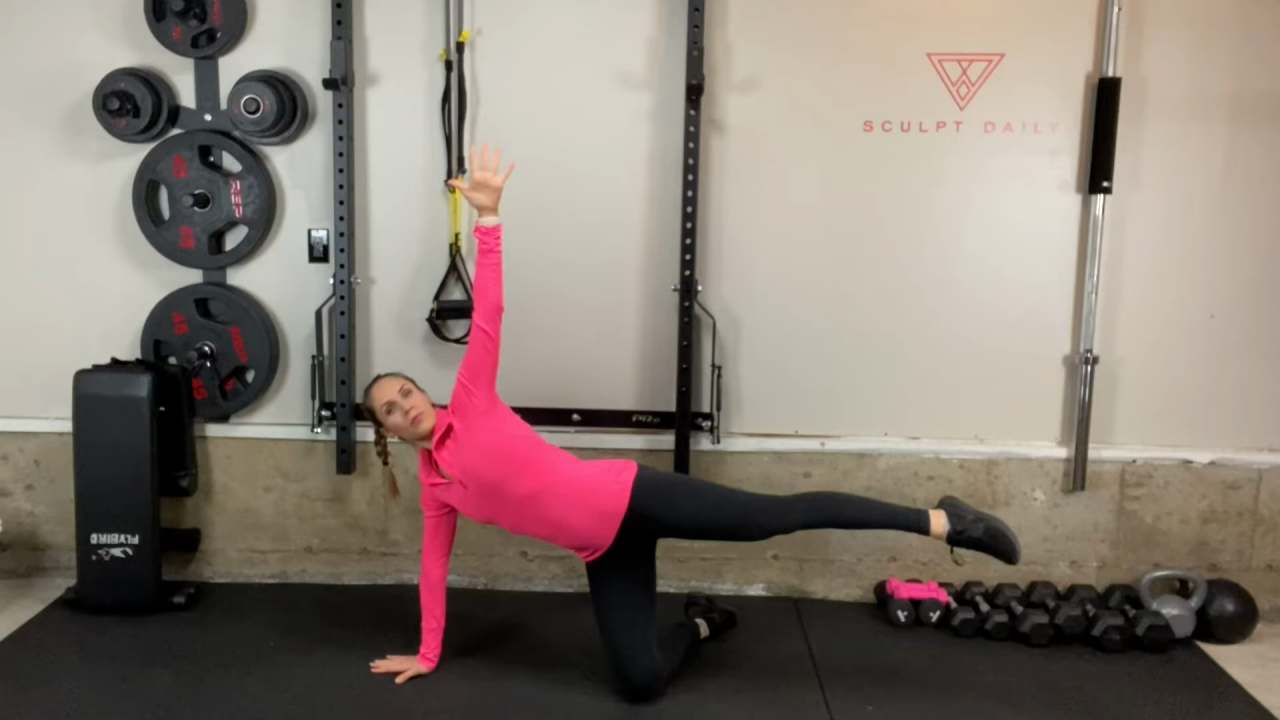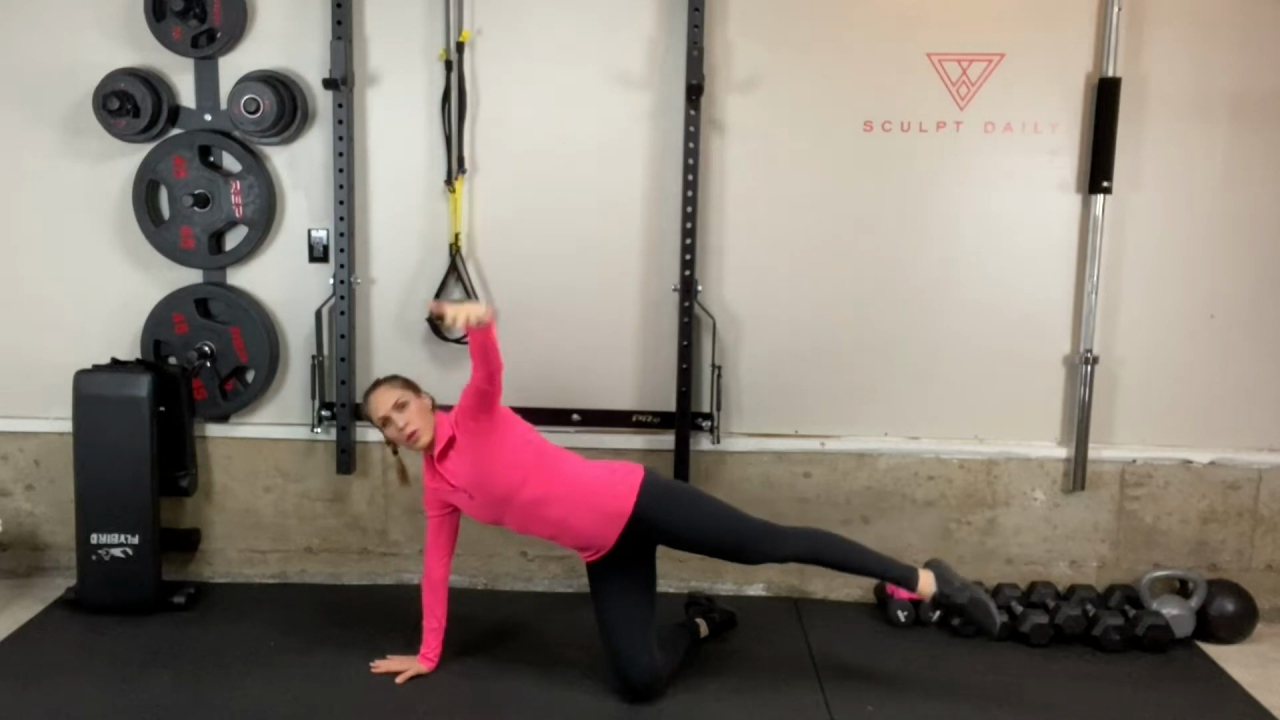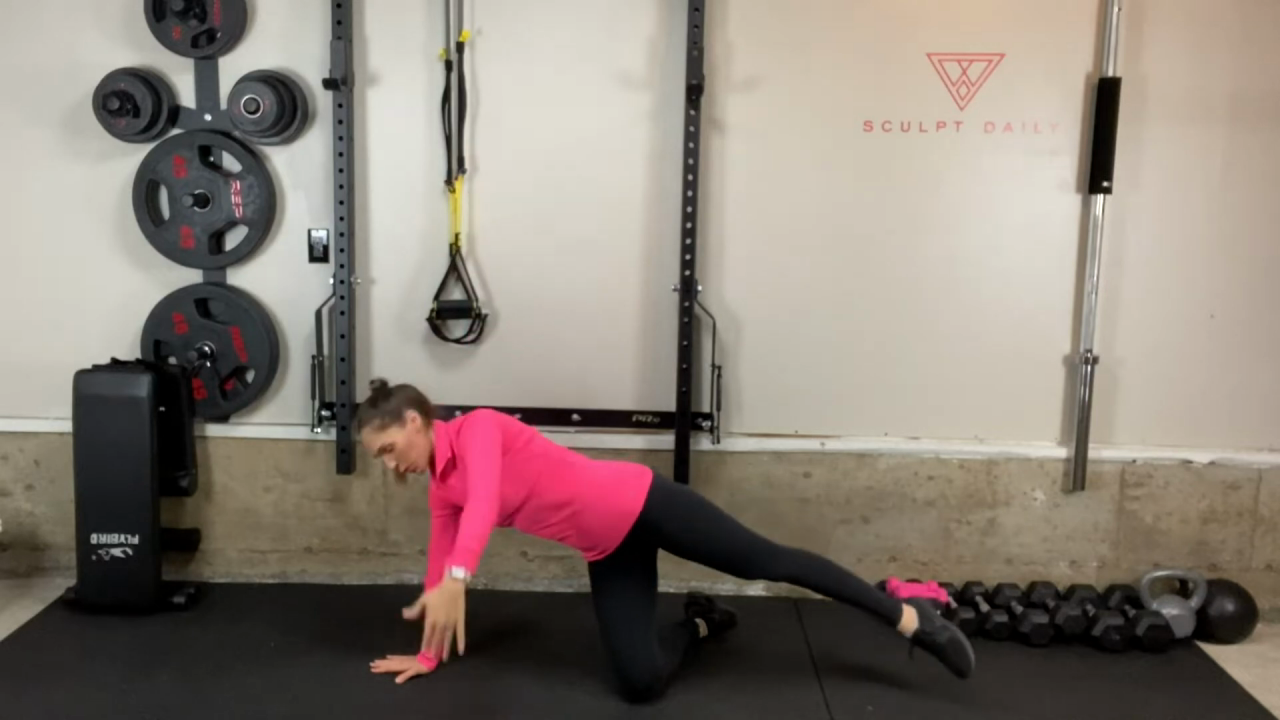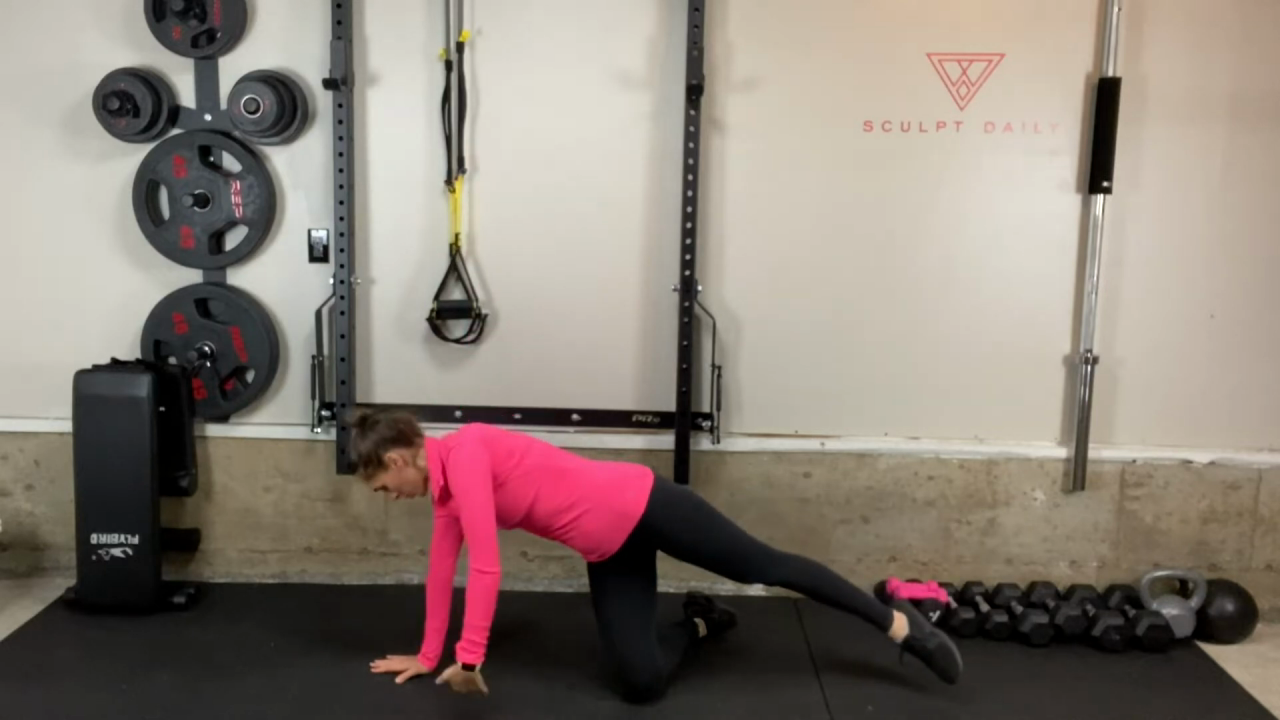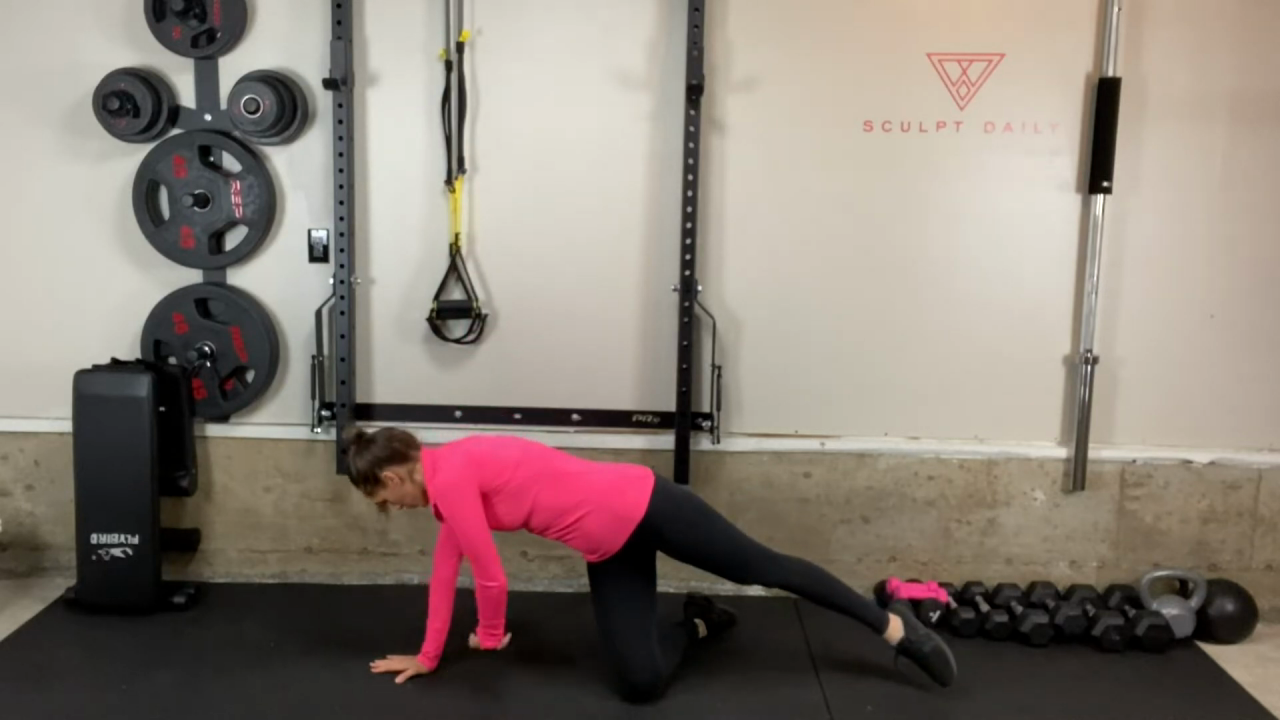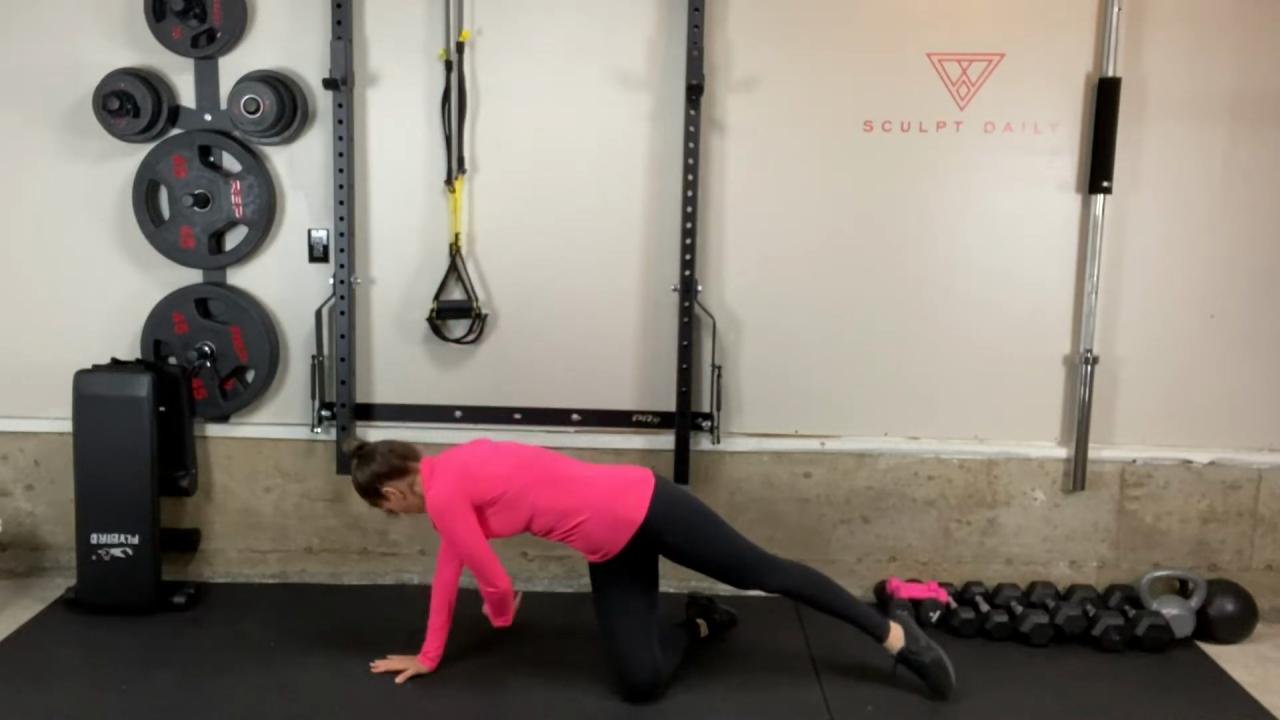
dt=0.4s
person 1, frame 1
left shoulder: (470, 406)
right shoulder: (433, 483)
left elbow: (487, 315)
right elbow: (434, 565)
left wrist: (486, 213)
right wrist: (426, 655)
left hip: (627, 498)
right hip: (604, 548)
left knee: (779, 515)
right knee: (641, 683)
left ankle: (941, 522)
right ankle: (699, 626)
person 1, frame 2
left shoulder: (475, 414)
right shoulder: (439, 485)
left elbow: (489, 368)
right elbow: (437, 564)
left wrist: (477, 322)
right wrist: (426, 652)
left hip: (633, 499)
right hip: (603, 549)
left knee: (770, 544)
right knee: (640, 683)
left ankle: (929, 581)
right ankle: (698, 624)
person 1, frame 3
left shoulder: (477, 427)
right shoulder: (440, 488)
left elbow: (486, 500)
right elbow: (438, 563)
left wrist: (457, 581)
right wrist: (428, 651)
left hip: (637, 503)
right hip: (607, 552)
left knee: (769, 561)
right knee: (641, 682)
left ankle: (909, 618)
right ankle: (698, 623)
person 1, frame 4
left shoulder: (464, 453)
right shoulder: (444, 489)
left elbow: (487, 569)
right elbow: (442, 568)
left wrist: (471, 659)
right wrist: (428, 656)
left hip: (638, 505)
right hip: (607, 551)
left knee: (766, 567)
right knee: (641, 683)
left ankle: (898, 624)
right ankle: (696, 623)
person 1, frame 5
left shoulder: (450, 478)
right shoulder: (451, 478)
left elbow: (491, 579)
right elbow: (446, 568)
left wrist: (491, 636)
right wrist: (428, 655)
left hip: (640, 505)
right hip: (608, 550)
left knee: (763, 567)
right knee: (641, 683)
left ankle: (894, 627)
right ankle: (696, 624)
person 1, frame 6
left shoulder: (443, 496)
right shoulder: (454, 475)
left elbow: (496, 586)
right elbow: (448, 572)
left wrist: (502, 616)
right wrist: (427, 657)
left hip: (641, 507)
right hip: (610, 551)
left knee: (764, 573)
right knee: (641, 683)
left ankle: (894, 635)
right ankle: (698, 623)
